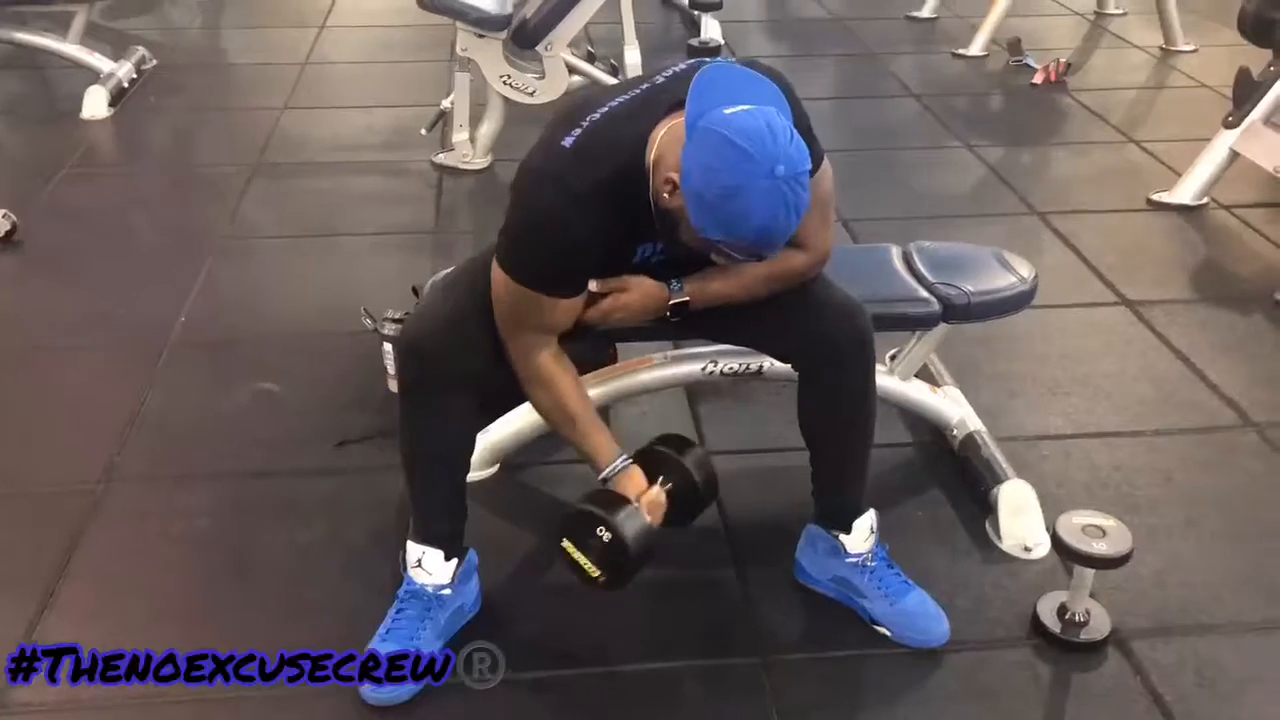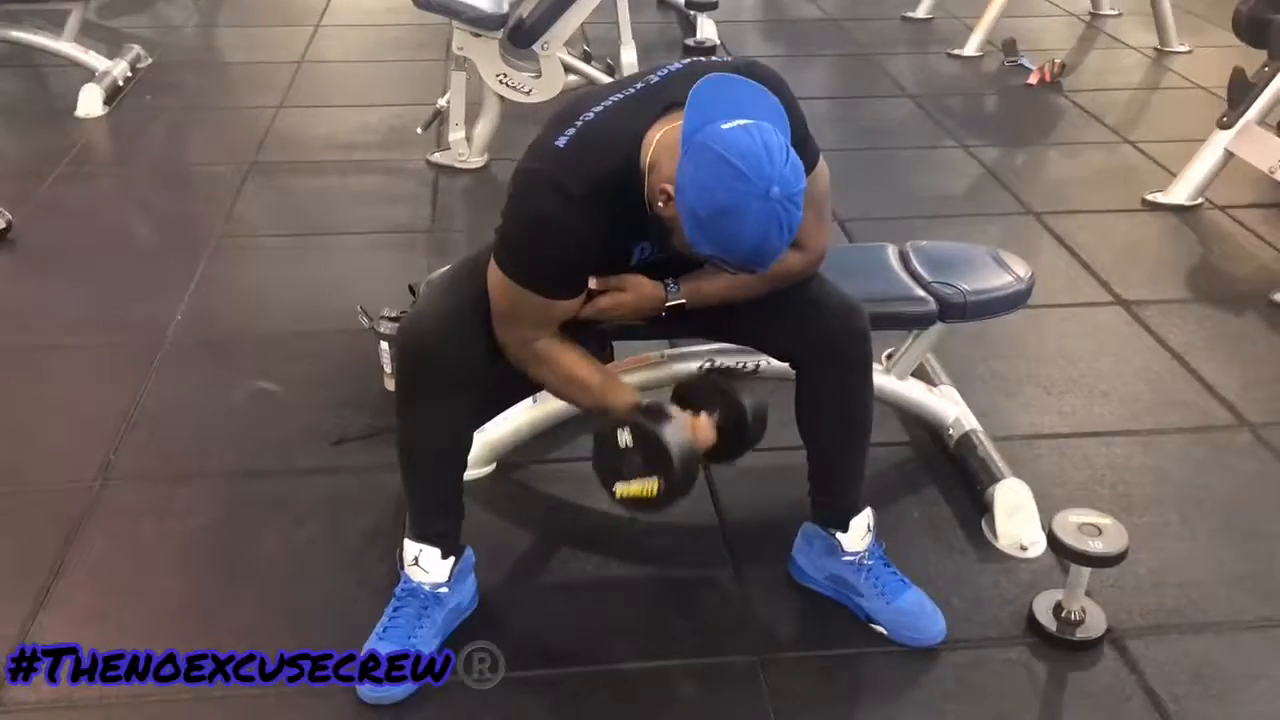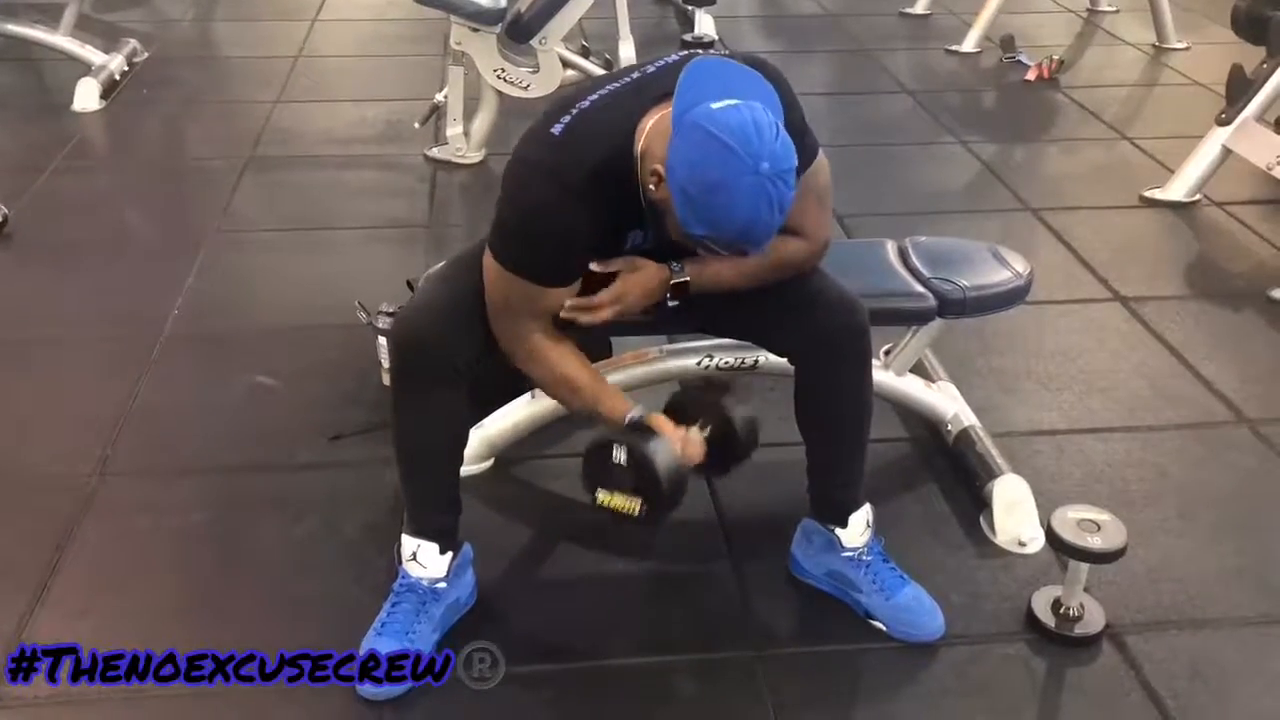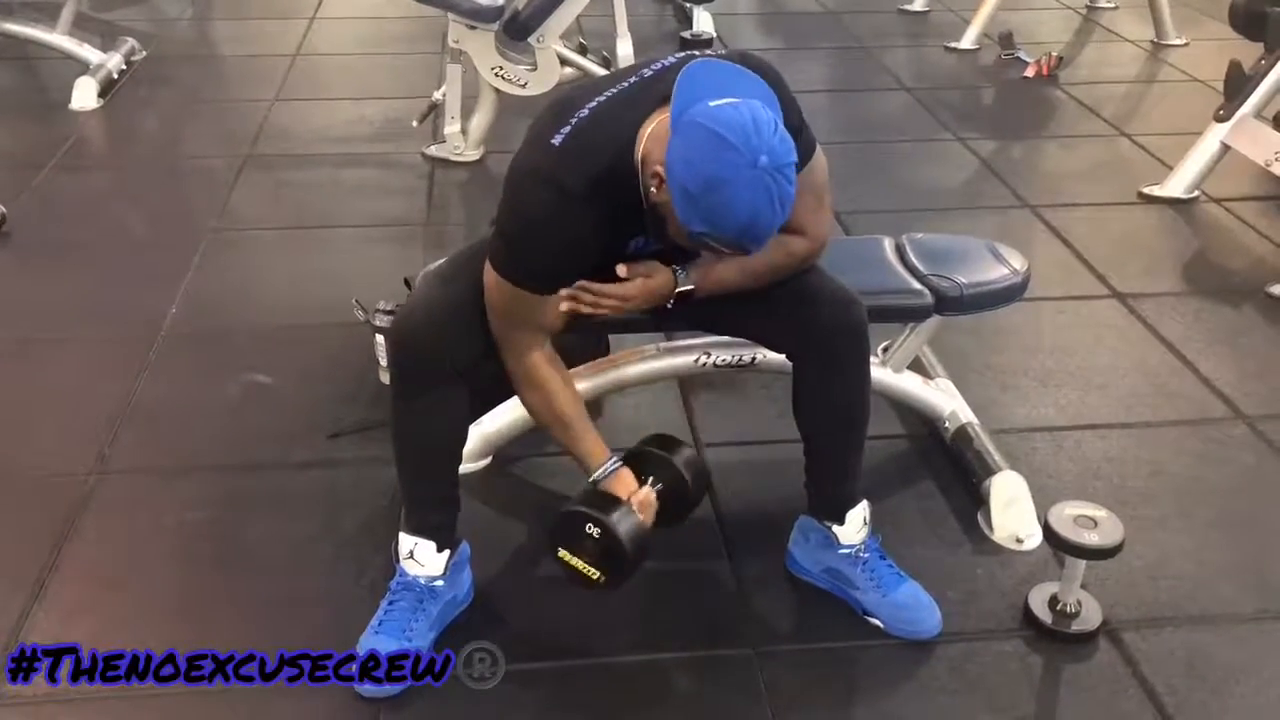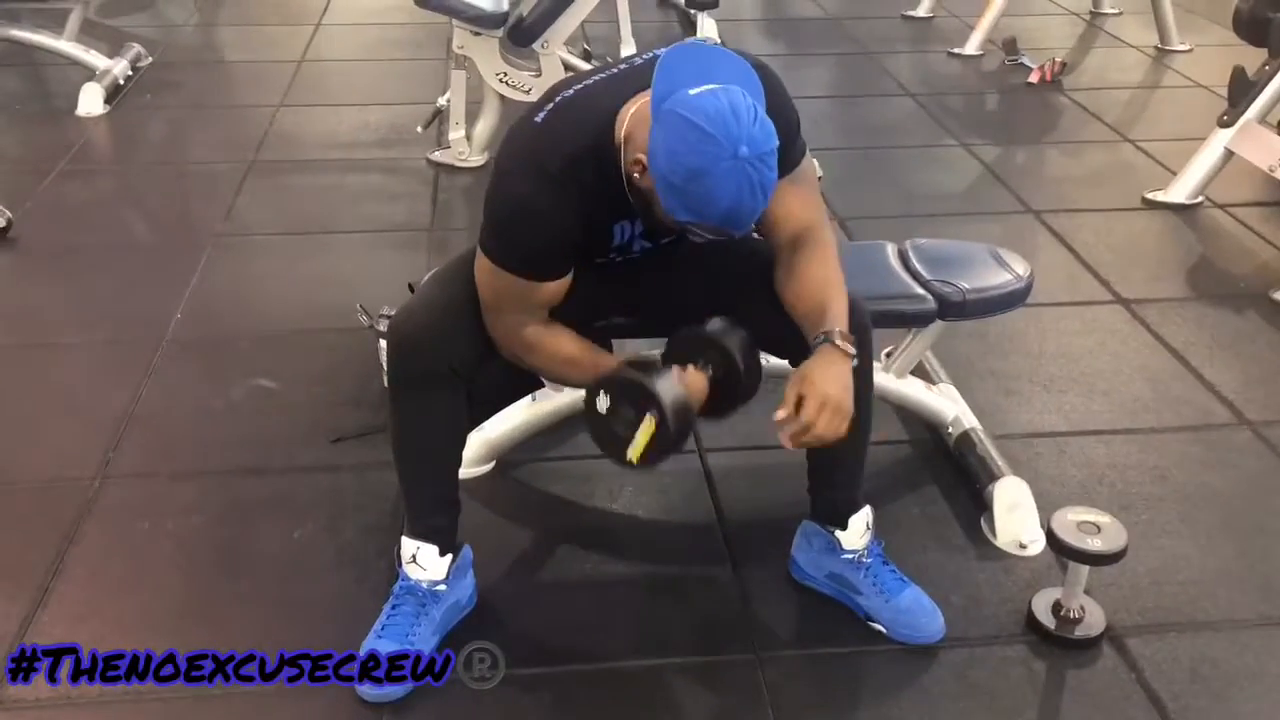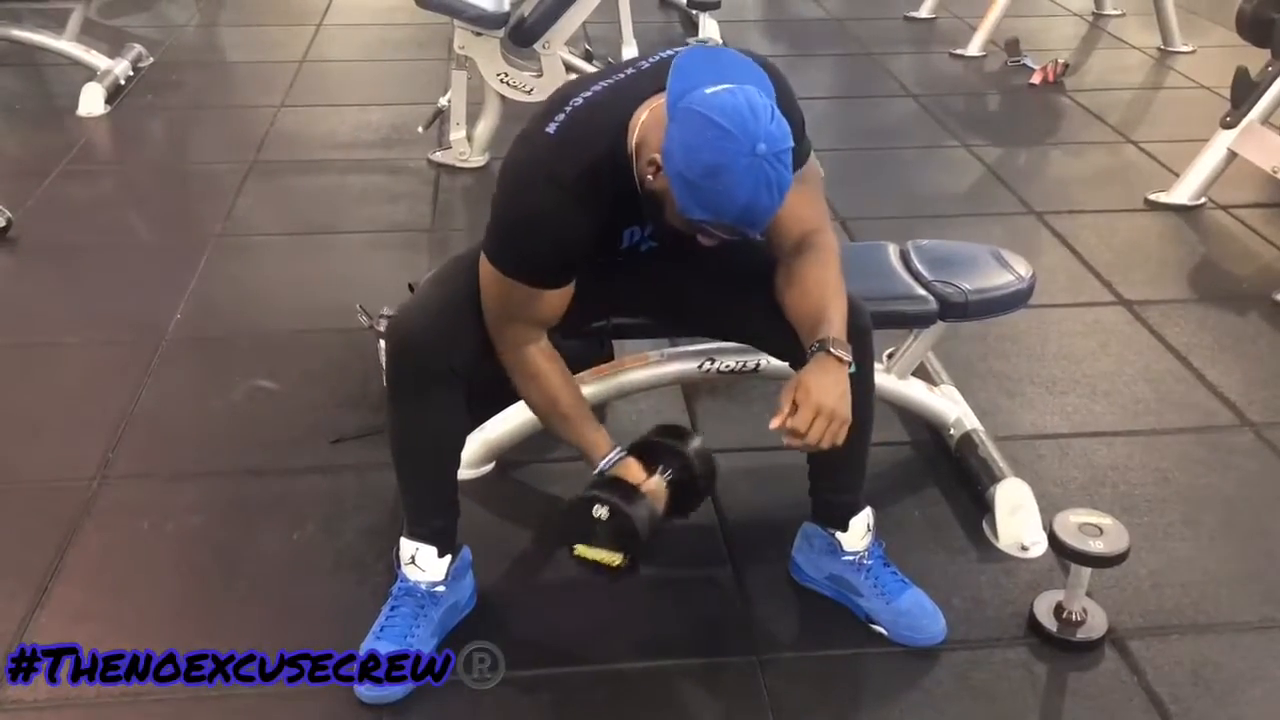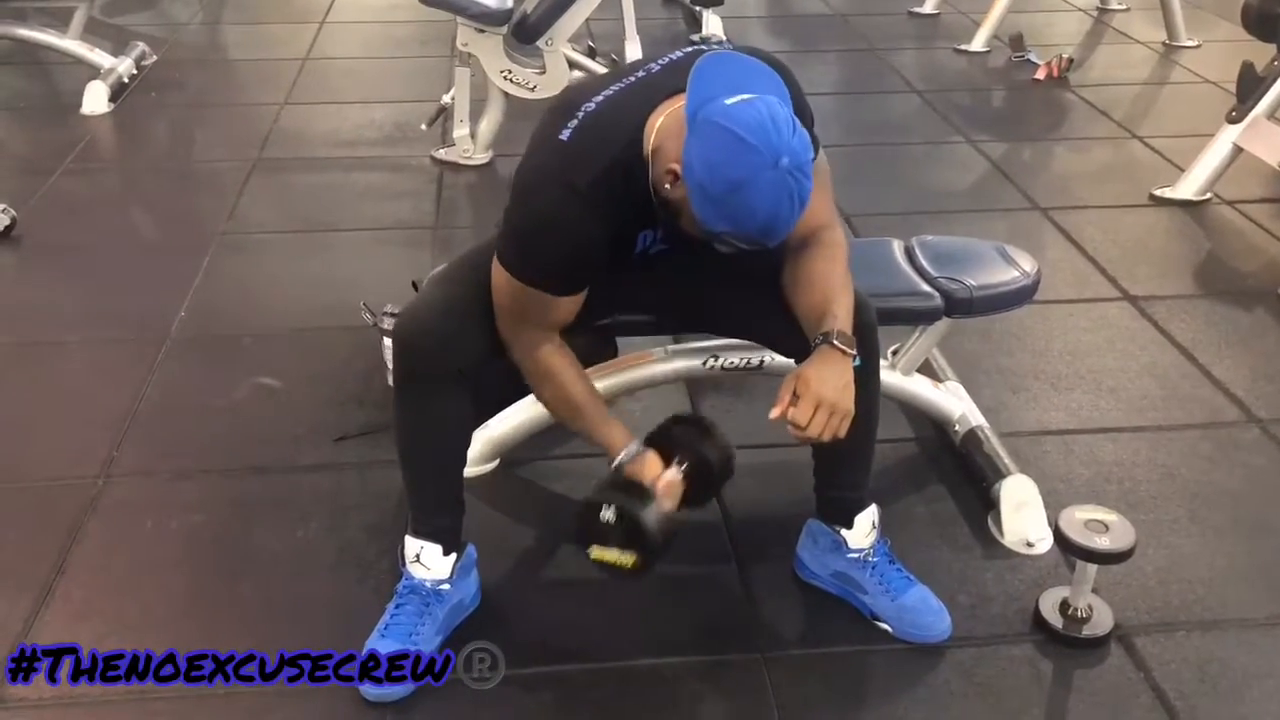
dt=0.7s
person 1, frame 1
left shoulder: (767, 114)
right shoulder: (563, 186)
left elbow: (809, 250)
right elbow: (531, 345)
left wrist: (671, 297)
right wrist: (616, 468)
left hip: (681, 283)
right hip: (568, 272)
left knee: (842, 332)
right knee: (431, 347)
left ankle: (843, 546)
right ankle: (438, 573)
person 1, frame 2
left shoulder: (763, 111)
right shoulder: (559, 190)
left elbow: (806, 248)
right elbow: (527, 340)
left wrist: (669, 296)
left hip: (672, 280)
right hip: (563, 272)
left knee: (839, 329)
right knee: (429, 344)
left ankle: (839, 543)
right ankle: (435, 571)
person 1, frame 3
left shoulder: (759, 105)
right shoulder: (553, 176)
left elbow: (807, 239)
right elbow: (521, 331)
left wrist: (674, 280)
right wrist: (638, 421)
left hip: (674, 268)
right hip: (559, 264)
left knee: (838, 324)
right knee: (423, 338)
left ankle: (839, 540)
right ankle: (433, 567)
person 1, frame 4
left shoulder: (758, 103)
right shoulder: (555, 185)
left elbow: (807, 234)
right elbow: (525, 345)
left wrist: (681, 282)
right wrist: (608, 473)
left hip: (675, 270)
right hip: (563, 264)
left knee: (836, 320)
right knee: (423, 336)
left ankle: (834, 536)
right ankle: (430, 565)
person 1, frame 5
left shoulder: (754, 102)
right shoulder: (540, 169)
left elbow: (803, 234)
right elbow: (516, 325)
left wrist: (832, 347)
left hip: (678, 266)
right hip: (561, 274)
left knee: (841, 321)
right knee: (419, 342)
left ankle: (838, 542)
right ankle: (432, 571)
person 1, frame 6
left shoulder: (759, 105)
right shoulder: (550, 173)
left elbow: (807, 239)
right elbow: (520, 337)
left wrist: (830, 354)
right wrist: (607, 461)
left hip: (676, 259)
right hip: (560, 268)
left knee: (844, 324)
right knee: (419, 340)
left ankle: (839, 543)
right ankle: (431, 569)
person 1, frame 7
left shoulder: (767, 101)
right shoulder: (565, 183)
left elbow: (816, 233)
right elbow: (533, 338)
left wrist: (834, 346)
right wrist: (627, 454)
left hip: (677, 252)
right hip: (568, 262)
left knee: (851, 323)
right knee: (425, 339)
left ankle: (844, 540)
right ankle: (437, 567)
